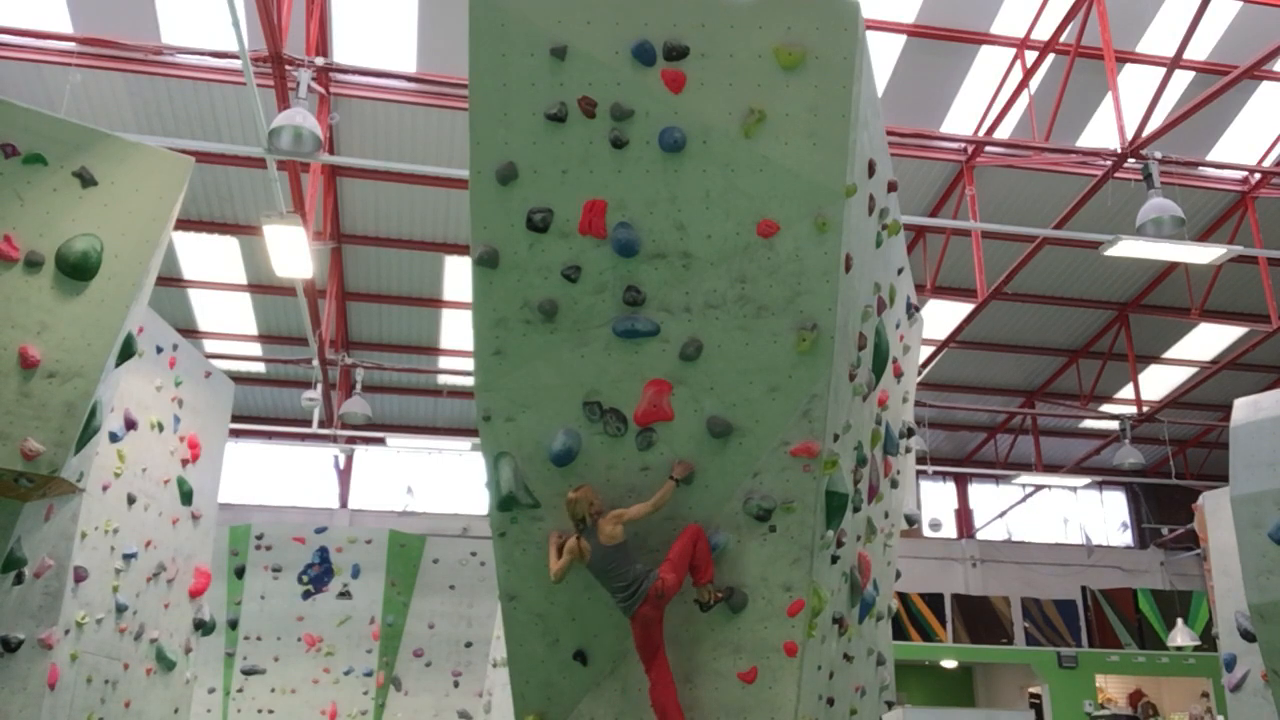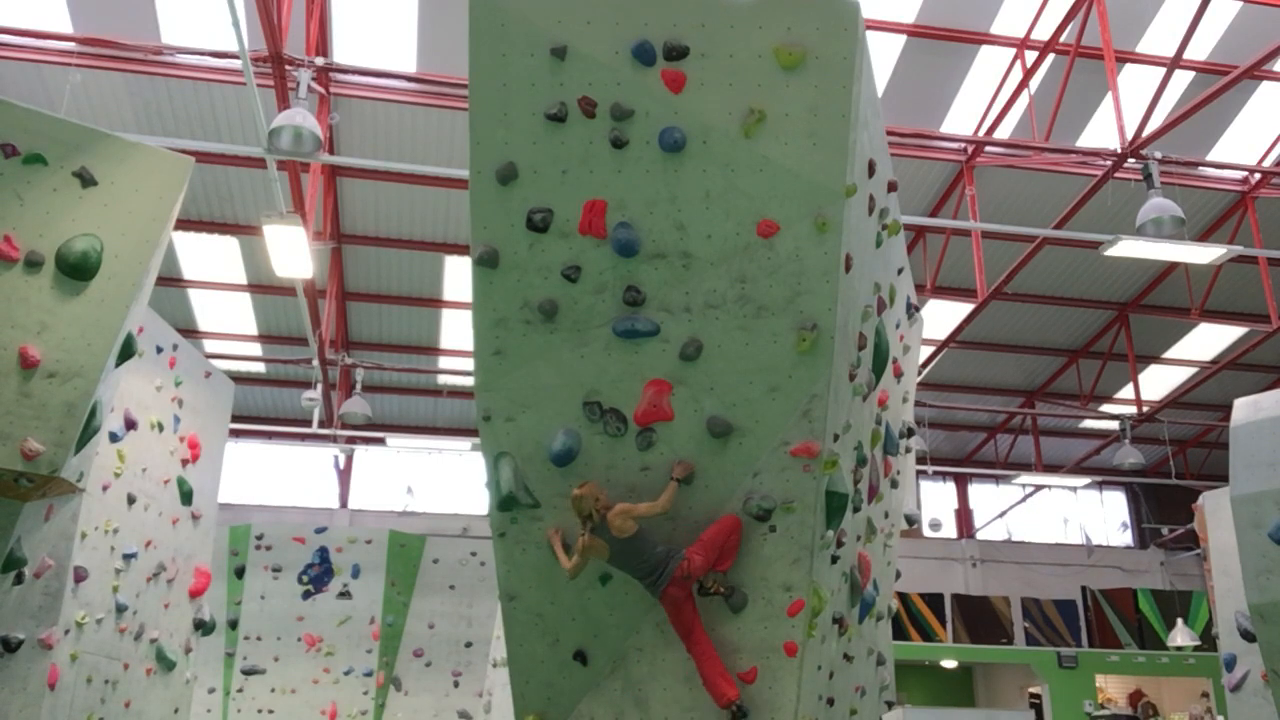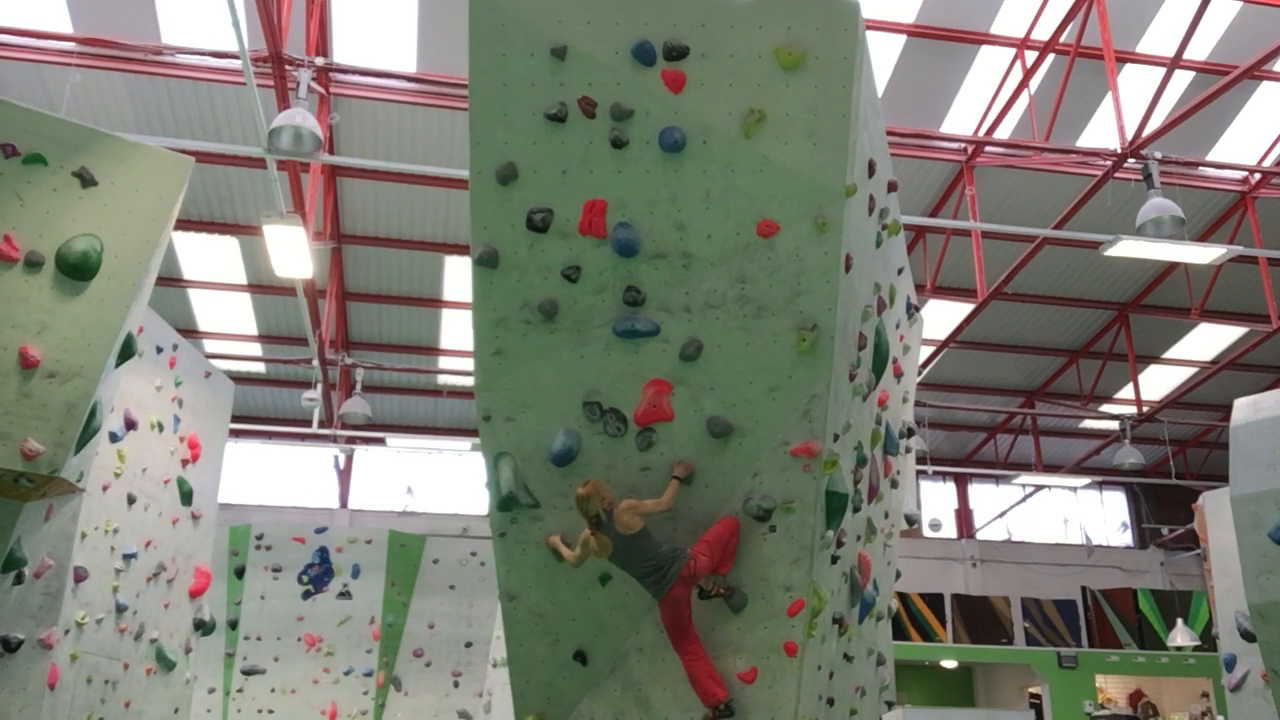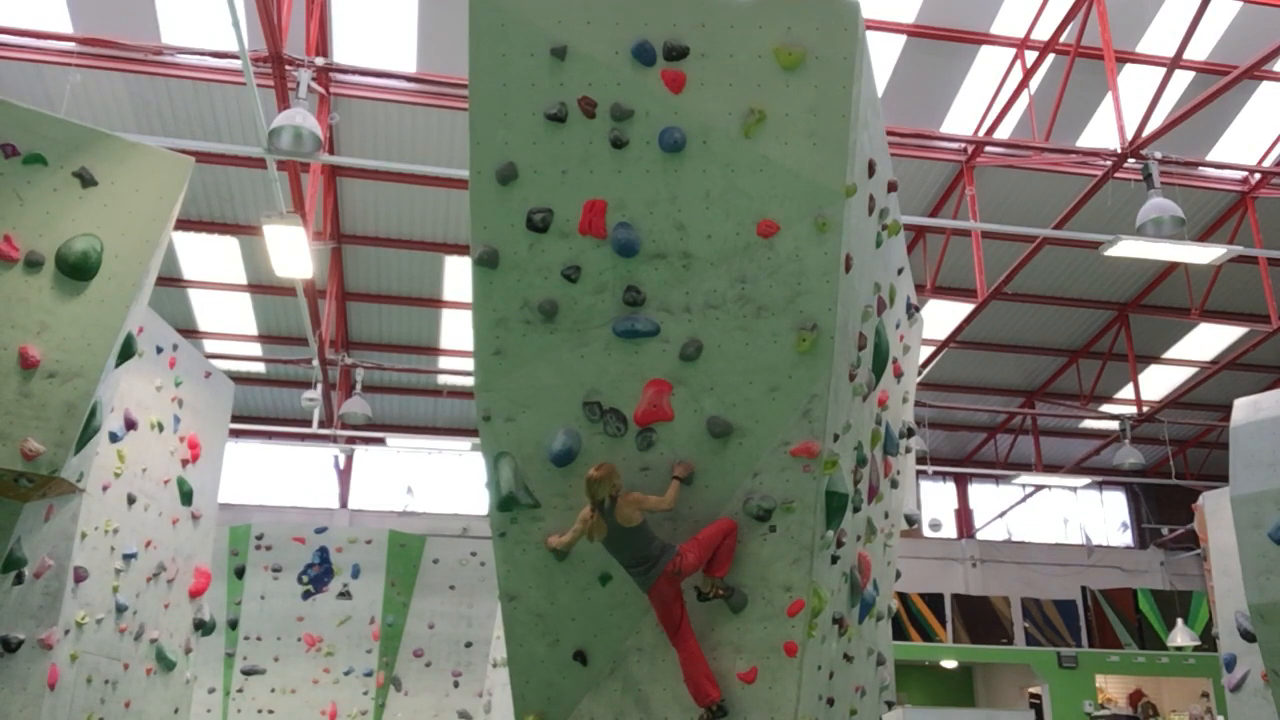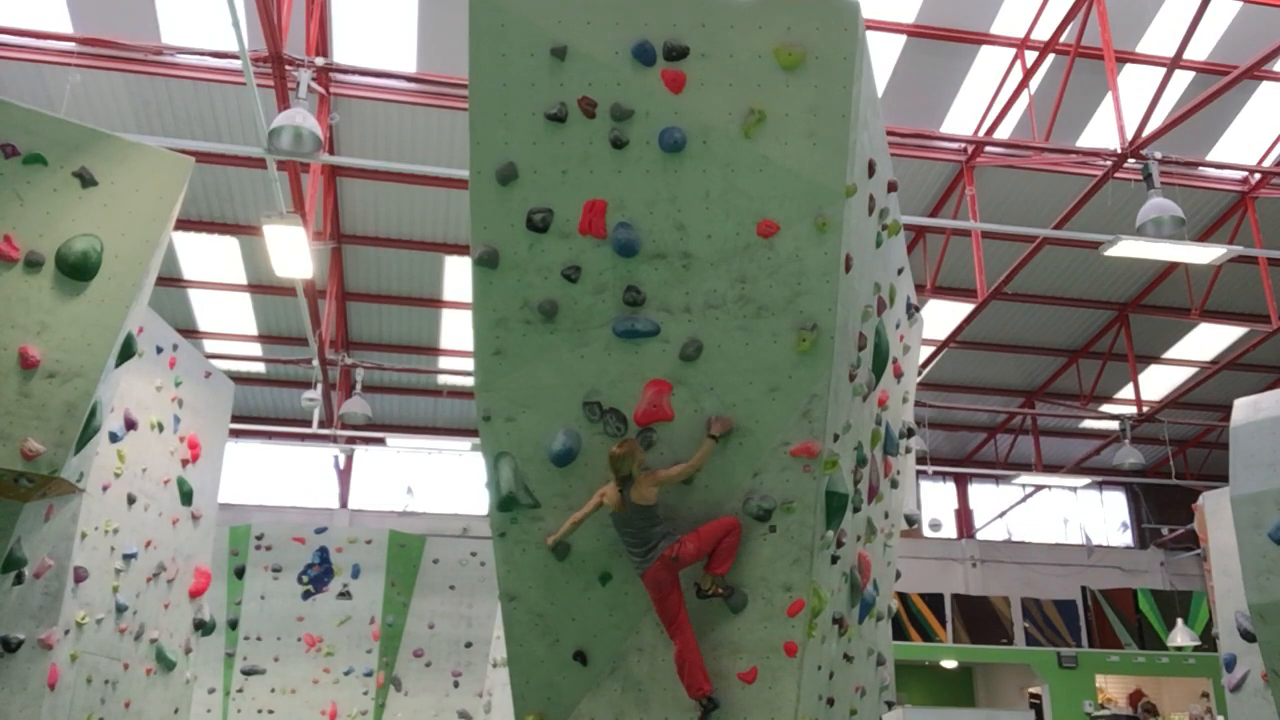
dt=0.4s
person 1, frame 1
left shoulder: (573, 544)
right shoulder: (612, 520)
left elbow: (556, 576)
right elbow: (653, 505)
left wrist: (553, 547)
right wrist: (676, 478)
left hip: (638, 611)
right hip: (658, 586)
left knee: (656, 670)
right knee: (694, 532)
right ankle: (704, 591)
person 1, frame 2
left shoulder: (586, 542)
right shoulder: (620, 514)
left elbow: (571, 571)
right elbow: (662, 506)
left wrist: (557, 544)
right wrist: (676, 478)
left hip: (666, 593)
right hip: (683, 567)
left knee: (698, 646)
right knee: (731, 522)
right ankle: (713, 581)
person 1, frame 3
left shoulder: (589, 538)
right shoulder: (626, 510)
left elbow: (575, 561)
right elbow: (665, 504)
left wrist: (557, 543)
right wrist: (677, 477)
left hip: (666, 593)
right hip: (687, 566)
left knee: (687, 648)
right knee: (729, 524)
right ankle: (713, 583)
person 1, frame 4
left shoulder: (588, 516)
right shoulder: (630, 501)
left elbow: (566, 543)
right elbow: (667, 503)
left wrist: (553, 542)
right wrist: (677, 477)
left hip: (654, 586)
right hip: (674, 563)
left knee: (684, 644)
right knee: (727, 526)
right ankle: (710, 584)
person 1, frame 5
left shoulder: (606, 493)
right shoulder: (649, 481)
left elbow: (577, 519)
right elbow: (695, 466)
left wrist: (555, 539)
right wrist: (714, 435)
left hip: (650, 572)
right hip: (672, 553)
left knee: (680, 635)
right knee: (731, 525)
right ankle: (710, 582)
